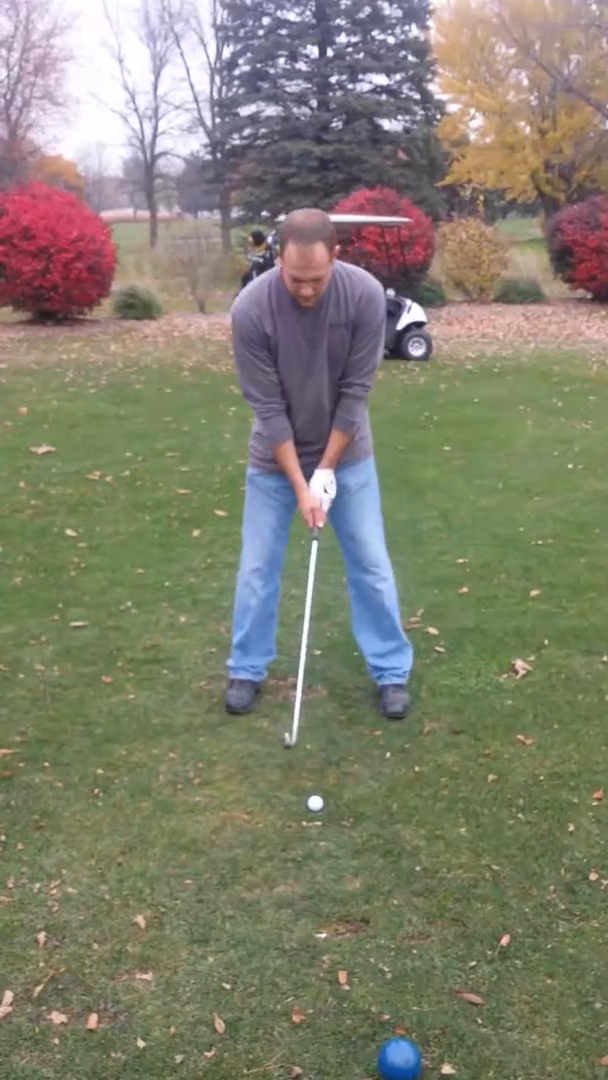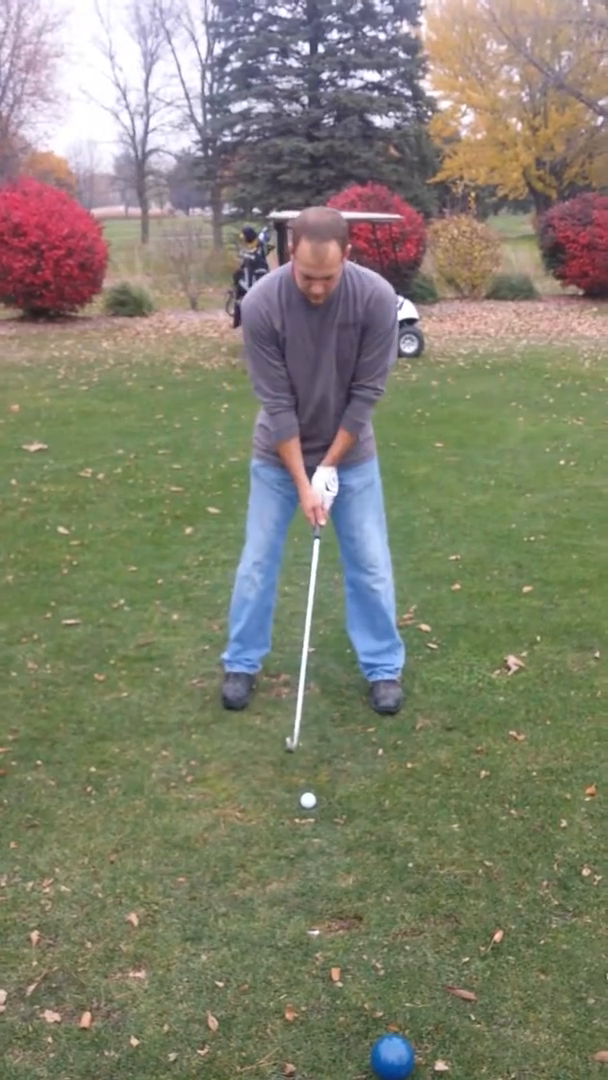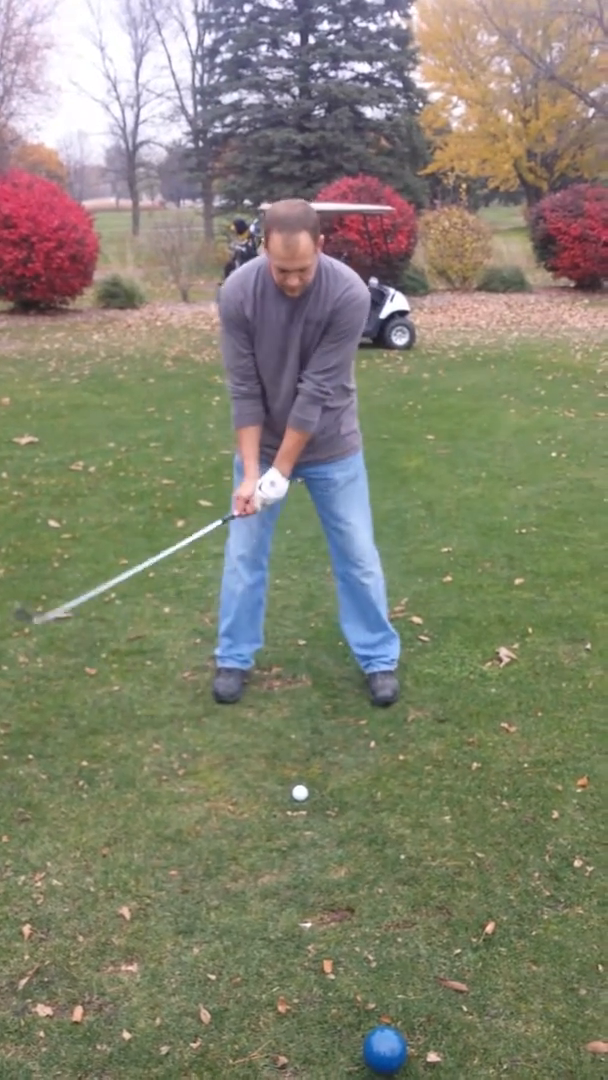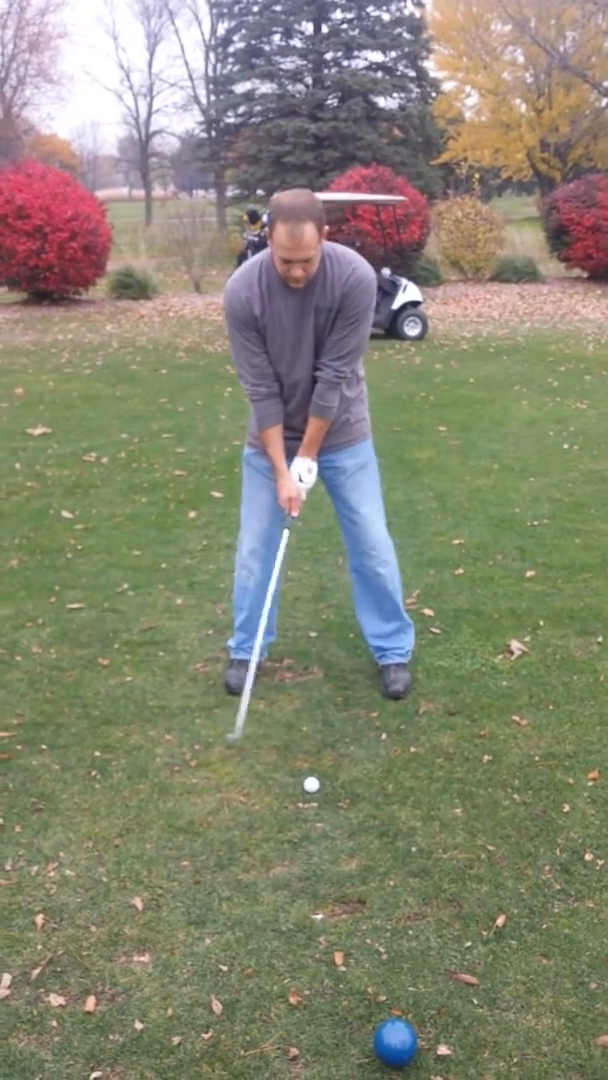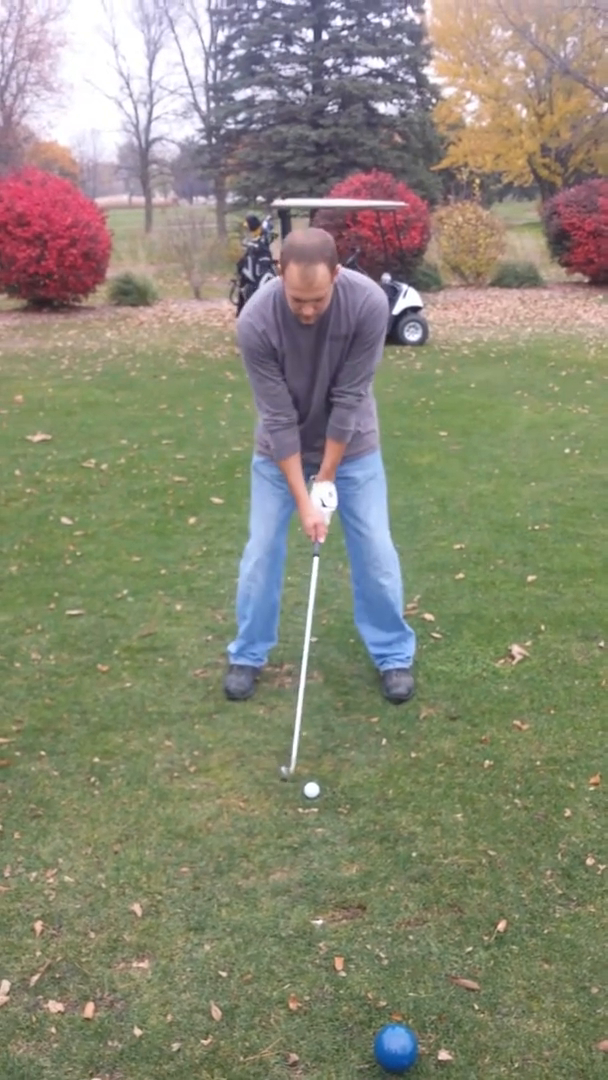
dt=0.5s
person 1, frame 1
left shoulder: (366, 294)
right shoulder: (250, 309)
left elbow: (355, 390)
right elbow: (267, 406)
left wrist: (326, 467)
right wrist: (299, 484)
left hip: (346, 452)
right hip: (276, 456)
left knee: (370, 561)
right knee: (258, 564)
left ankle: (390, 669)
right ankle: (246, 668)
person 1, frame 2
left shoulder: (376, 297)
right shoulder: (260, 303)
left elbow: (367, 391)
right elbow: (275, 401)
left wrist: (330, 467)
right wrist: (303, 482)
left hip: (350, 451)
right hip: (280, 451)
left knee: (370, 561)
right knee: (259, 559)
left ankle: (382, 667)
right ankle: (242, 663)
person 1, frame 3
left shoulder: (349, 294)
right shoulder: (237, 292)
left elbow: (318, 391)
right elbow: (244, 390)
left wrist: (280, 473)
right wrist: (249, 472)
left hip: (330, 444)
right hip: (262, 441)
left knee: (356, 553)
right knee: (244, 552)
left ankle: (378, 657)
right ankle: (234, 657)
person 1, frame 4
left shoulder: (356, 277)
right shoulder: (242, 291)
left elbow: (335, 376)
right elbow: (260, 389)
left wrist: (308, 456)
right wrist: (281, 471)
left hip: (341, 431)
right hip: (271, 435)
left knee: (371, 540)
right knee: (257, 541)
left ankle: (393, 650)
right ankle: (245, 649)
person 1, frame 5
left shoulder: (369, 303)
right shoulder: (255, 321)
left elbow: (349, 399)
right elbow: (278, 417)
left wrist: (327, 478)
right wrist: (303, 500)
left hip: (351, 444)
right hip: (280, 447)
left knee: (374, 548)
right knee: (263, 548)
left ankle: (394, 655)
right ankle: (247, 654)
